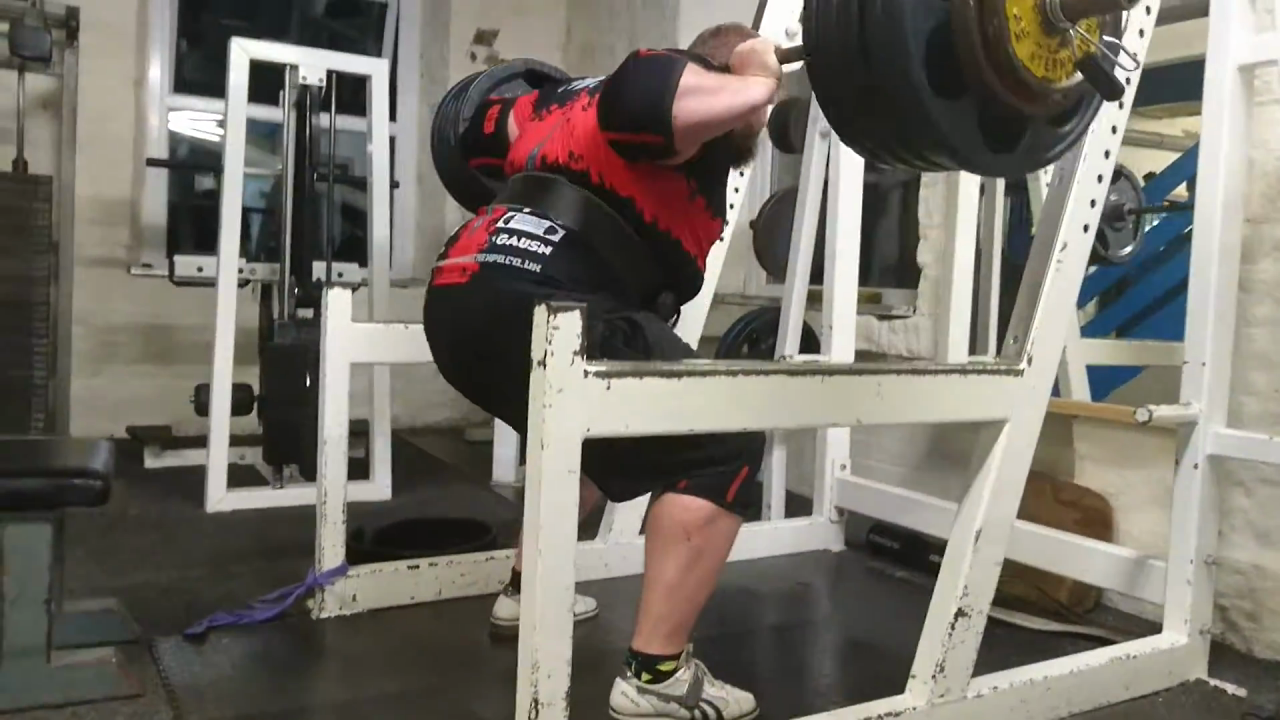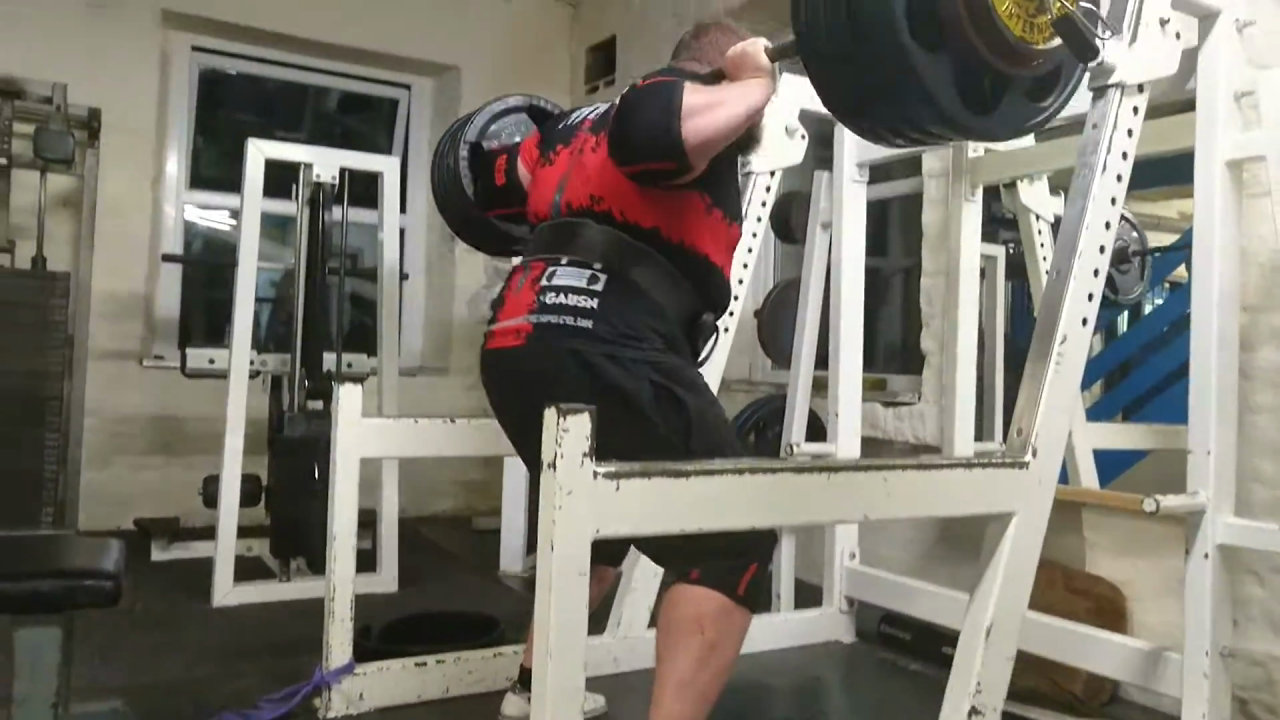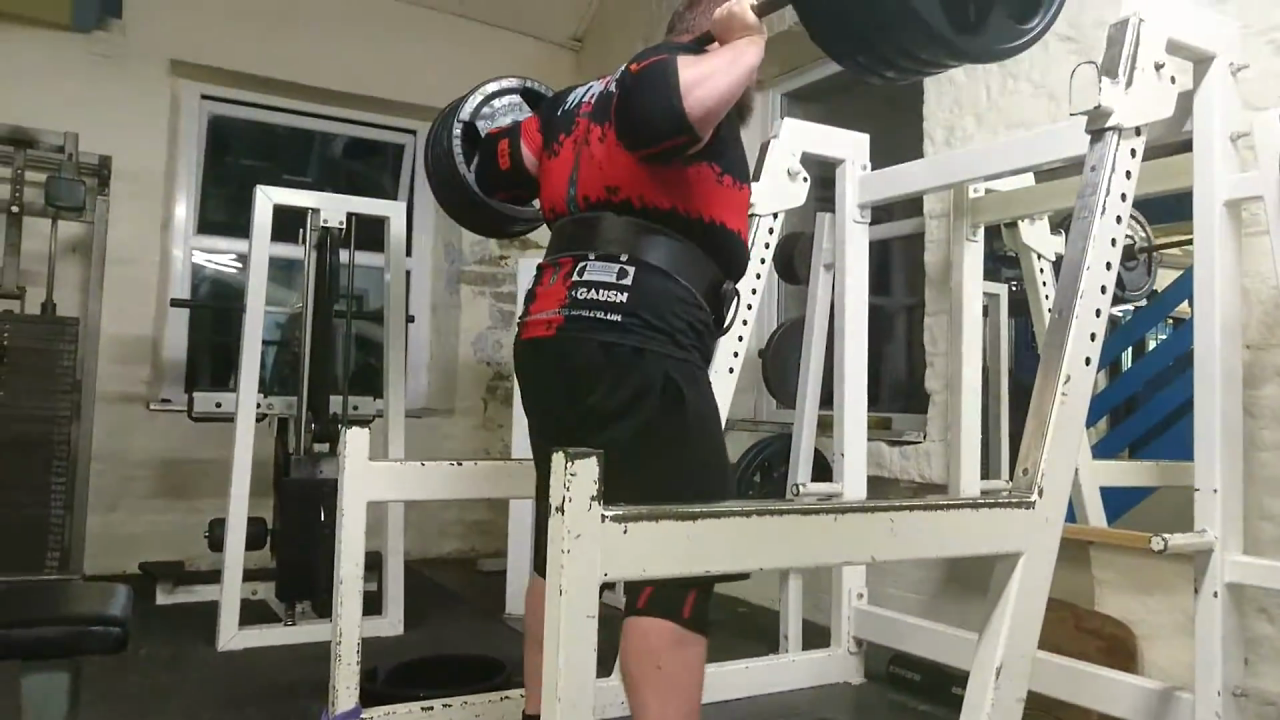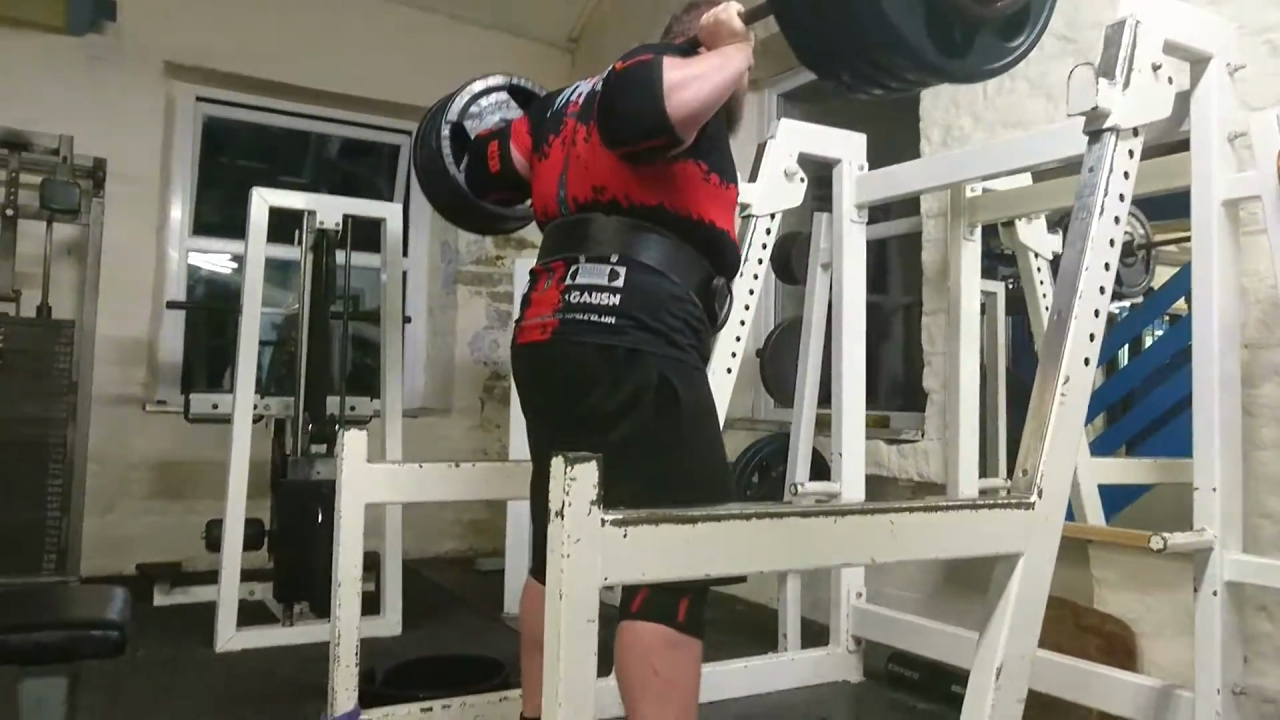
dt=0.4s
person 1, frame 1
left shoulder: (583, 92)
right shoulder: (702, 92)
left elbow: (484, 134)
right elbow: (644, 97)
right wrist: (759, 81)
left hip: (466, 296)
right hip: (531, 300)
left knee: (598, 434)
right knee: (719, 447)
left ankle: (526, 591)
person 1, frame 2
left shoulder: (589, 117)
right shoulder: (682, 96)
left elbow: (495, 185)
right elbow: (658, 131)
right wrist: (756, 84)
left hip: (521, 345)
right hip: (597, 350)
right knee: (730, 539)
person 1, frame 3
left shoulder: (586, 97)
right shoulder: (680, 68)
left elbow: (494, 166)
right elbow: (663, 110)
left hip: (558, 336)
right hip: (634, 343)
right knee: (674, 565)
person 1, frame 4
left shoulder: (576, 96)
right shoulder: (662, 69)
left elbow: (484, 168)
right elbow: (644, 108)
left hip: (555, 336)
right hip: (630, 342)
